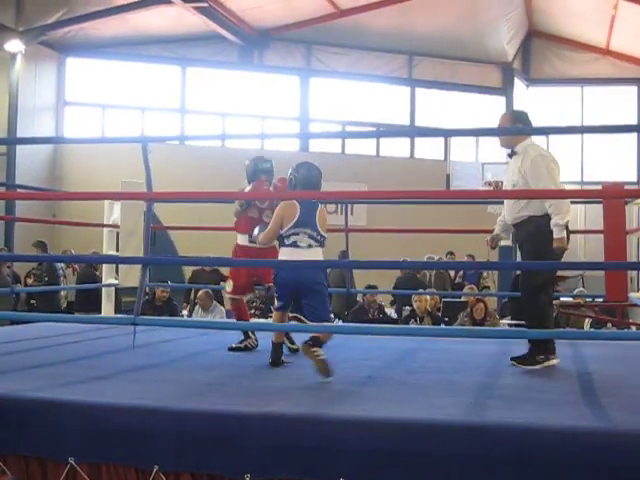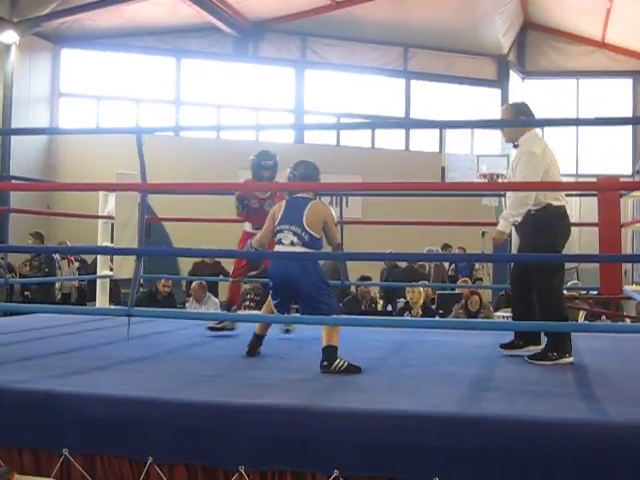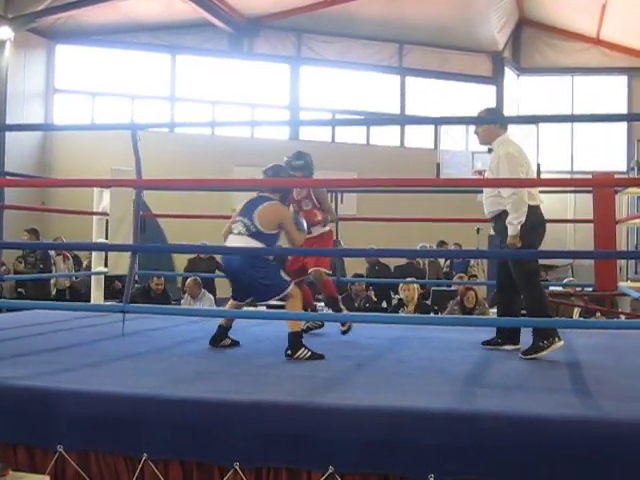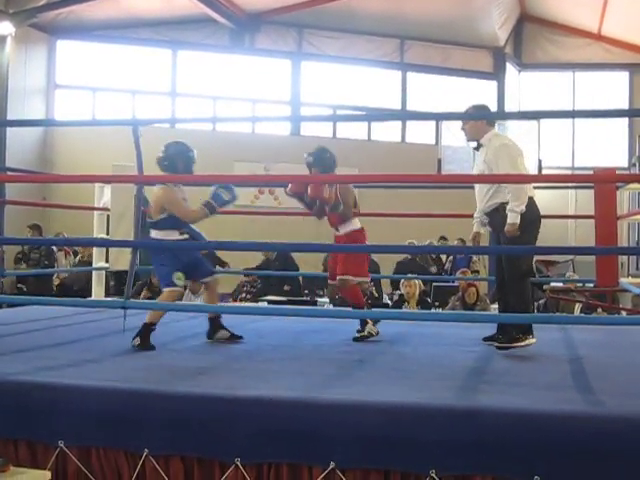
dt=0.5s
person 1, frame 1
left shoulder: (536, 156)
right shoulder: (516, 160)
right elbow: (513, 204)
left wrist: (559, 232)
right wrist: (498, 231)
left hip: (542, 231)
right hip: (529, 231)
left knee: (535, 290)
right knee: (533, 291)
left ankle: (543, 350)
right ankle: (541, 350)
person 1, frame 2
left shoulder: (532, 150)
right shoulder: (527, 148)
left elbow: (523, 194)
left wrist: (503, 226)
right wrist: (511, 225)
left hip: (545, 223)
right hip: (537, 223)
left knee: (547, 285)
right knee: (521, 280)
left ankle: (560, 348)
right ankle: (527, 337)
person 1, frame 3
left shoulder: (507, 152)
right shoulder: (499, 152)
left elbow: (516, 193)
left wrist: (513, 230)
left hip: (521, 223)
right hip: (511, 224)
left knee: (526, 278)
right knee: (507, 280)
left ankle: (547, 335)
right ankle: (508, 336)
person 1, frame 4
left shoulder: (501, 146)
right shoulder: (483, 151)
left elbow: (517, 183)
right elbow: (486, 194)
left wrist: (514, 218)
right wrist: (477, 225)
left hip: (515, 218)
right hip: (501, 219)
left knee: (516, 272)
right knee: (504, 276)
left ankle: (522, 330)
right ankle: (507, 330)
person 2, frame 1
left shoulder: (286, 207)
right shoulder: (321, 211)
left elbow: (264, 240)
left wrist: (260, 234)
left hip: (286, 270)
right hip: (313, 272)
left knee: (282, 309)
right knee: (323, 324)
left ankle: (276, 354)
right ankle: (314, 344)
person 2, frame 2
left shoulder: (279, 207)
right shoulder: (322, 209)
left elbow: (262, 240)
right elbow: (335, 242)
left wrist: (251, 245)
right wrist: (329, 225)
left hip: (278, 266)
right hip: (305, 268)
left knee: (274, 302)
right knee: (330, 314)
left ankle: (254, 345)
right ankle: (329, 358)
person 2, frame 3
left shoulder: (249, 202)
right shoulder: (280, 210)
left elbow: (230, 230)
right elbow: (298, 242)
right wrist: (300, 227)
left hip: (231, 258)
right hip: (251, 260)
left knee: (241, 296)
right knee: (294, 295)
left ankle: (220, 336)
right ankle: (296, 347)
person 2, frame 4
left shoulder: (175, 189)
right shoulder: (164, 191)
right elbow: (189, 216)
left wrist: (191, 233)
right wrist: (215, 202)
left hip: (182, 246)
right hip: (166, 249)
left knee: (209, 281)
right knee: (173, 292)
left ankle: (216, 329)
right ankle: (142, 335)
person 3, frame 1
right shoulder: (246, 193)
right elbow: (237, 213)
right wrist: (247, 201)
left hip: (267, 251)
right hip: (243, 251)
right knee: (235, 296)
left ankle: (286, 334)
right ankle: (249, 337)
person 3, frame 2
left shoulder: (278, 190)
right elbow: (240, 214)
right wrist: (241, 202)
right hip: (250, 236)
right knee: (236, 277)
right ankle: (228, 318)
person 3, frame 3
left shoulder: (317, 189)
right shoulder: (292, 191)
left elbow: (331, 215)
left wrist: (320, 220)
left hip: (322, 237)
right hip: (306, 239)
left knee: (317, 272)
right knee: (297, 278)
left ankle: (340, 313)
right ankle: (314, 319)
person 3, frame 4
left shoulder: (342, 185)
right shoulder: (323, 187)
left elbow: (347, 213)
right elbow: (319, 214)
left wrist: (327, 200)
right wrist: (303, 197)
left hip: (353, 237)
right hip: (340, 237)
left knee: (346, 281)
right knee: (335, 286)
left ankle: (369, 323)
right ankle: (367, 316)
